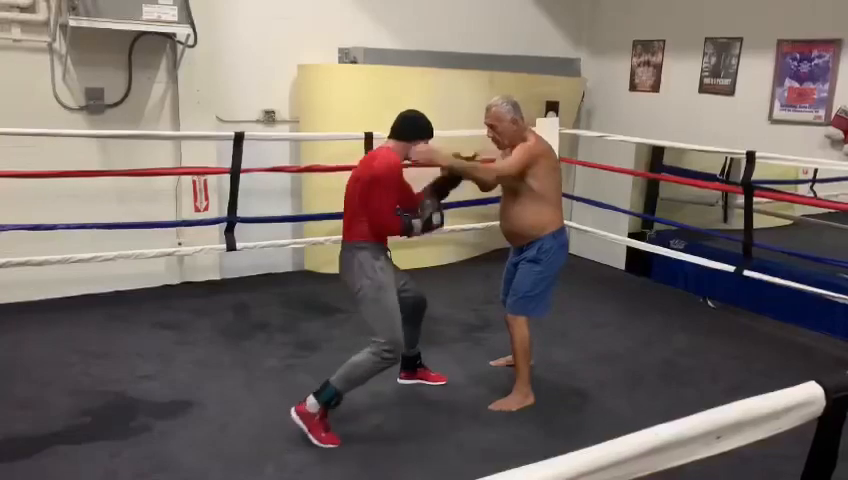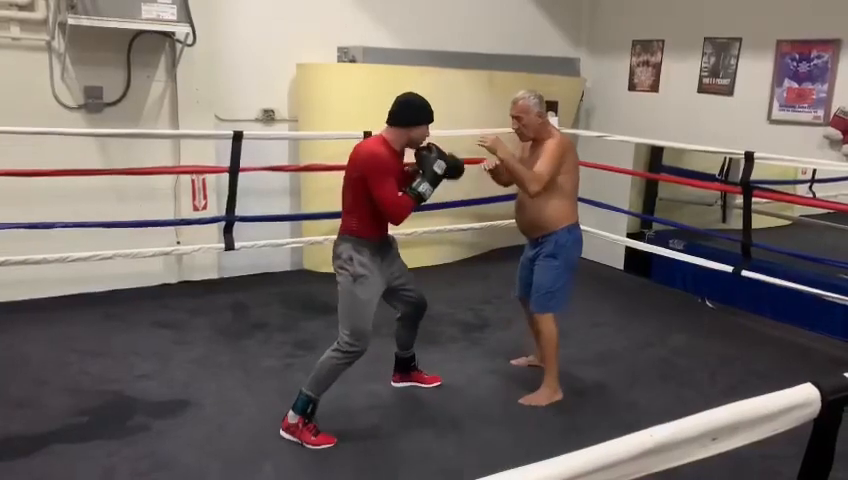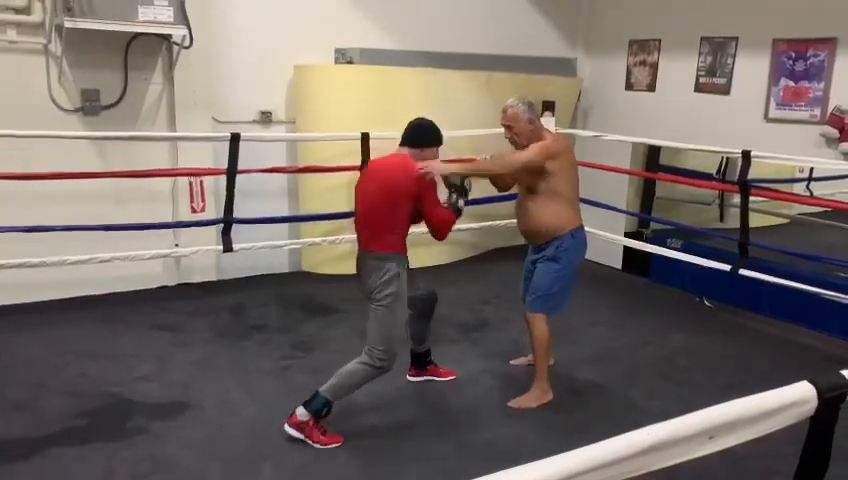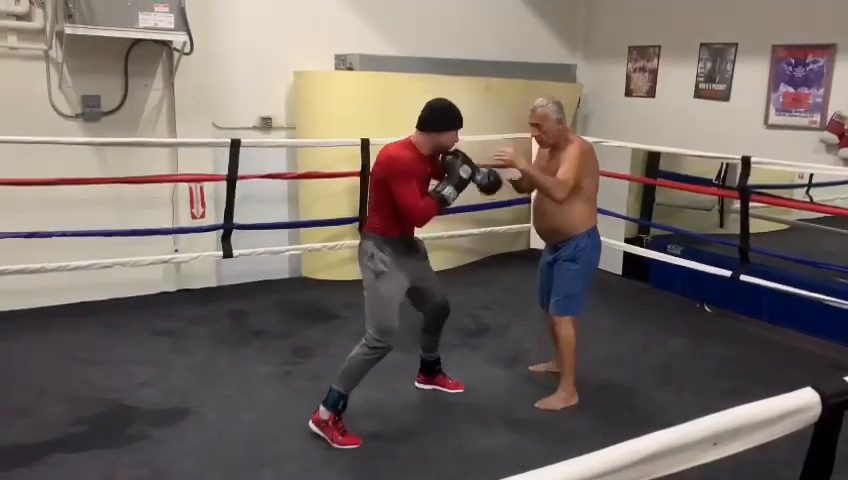
dt=0.7s
person 1, frame 1
left shoulder: (377, 159)
right shoulder: (388, 166)
left elbow: (414, 202)
right elbow: (386, 224)
left wrist: (450, 179)
right wrist: (426, 220)
left hip: (371, 256)
right hip: (365, 259)
left knee: (414, 302)
right knee: (388, 348)
left ankle: (412, 368)
right ankle: (313, 407)
person 1, frame 2
left shoulder: (395, 151)
right shoulder: (372, 154)
left elbow: (398, 186)
right elbow: (395, 213)
left wrist: (434, 167)
right wrist: (427, 177)
left hip: (383, 248)
right hip: (357, 252)
left knee: (414, 304)
right knee: (353, 342)
left ankle: (404, 371)
right ankle: (296, 418)
person 1, frame 3
left shoulder: (376, 167)
right shoulder: (418, 176)
right elbow: (440, 231)
right wrist: (459, 196)
left hip: (373, 260)
right hip: (386, 266)
left knee: (425, 298)
right knee: (378, 358)
left ankle: (421, 364)
right ankle: (304, 416)
person 1, frame 4
left shoulder: (429, 156)
right shoulder: (396, 158)
left elbow: (441, 172)
right elbow: (418, 215)
left wrist: (477, 174)
right wrist: (453, 184)
left hip: (408, 246)
right hip: (382, 251)
left knee: (438, 307)
right knee: (380, 339)
left ankle: (429, 373)
right ankle: (327, 413)
person 2, frame 1
left shoulder: (533, 149)
right shoulder: (512, 148)
left elbow: (488, 175)
right elbow: (488, 181)
left wrist: (435, 158)
right wrist: (468, 167)
left hip: (545, 246)
right hip: (524, 244)
left knee: (516, 314)
right knee: (510, 304)
left ankle: (522, 392)
right ankle: (520, 356)
person 2, frame 2
left shoulder: (557, 144)
right shoulder: (529, 144)
left elbow: (533, 186)
right elbow: (509, 179)
left wrist: (503, 152)
right wrist: (496, 169)
left hip: (559, 240)
right hip: (536, 239)
left knee: (543, 310)
right knee: (526, 299)
left ankle: (551, 386)
right ankle: (541, 354)
person 2, frame 3
left shoulder: (550, 148)
right shoulder: (528, 148)
left elbow: (503, 168)
right elbow: (505, 183)
left wrist: (448, 166)
right wrist: (485, 171)
left hip: (564, 243)
right hip: (543, 242)
left knee: (535, 311)
right knee: (532, 304)
left ankle: (541, 389)
right ankle: (541, 355)
person 2, frame 4
left shoulder: (577, 150)
right shoulder: (546, 150)
left elbow: (559, 191)
right elbow: (525, 188)
left wrist: (523, 165)
right wrist: (515, 171)
left hip: (578, 245)
right hip: (554, 244)
left knee: (561, 314)
right knee: (549, 307)
left ankle: (567, 391)
right ankle: (560, 361)
